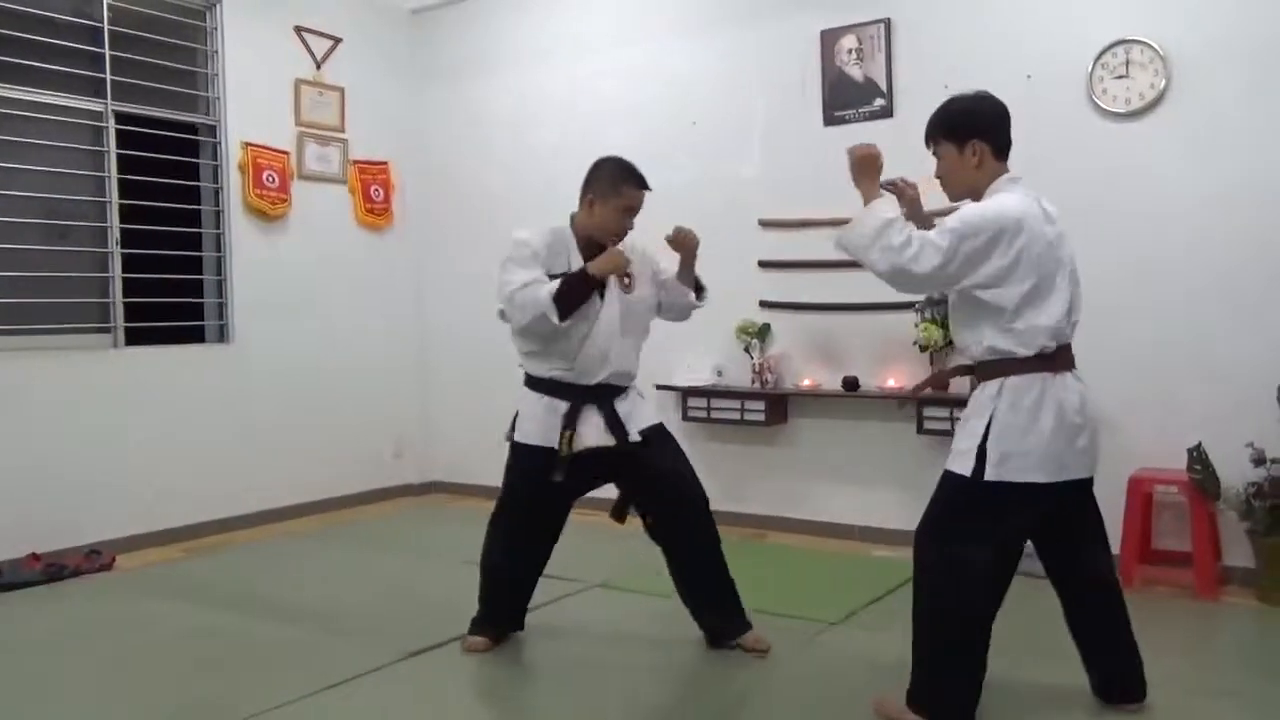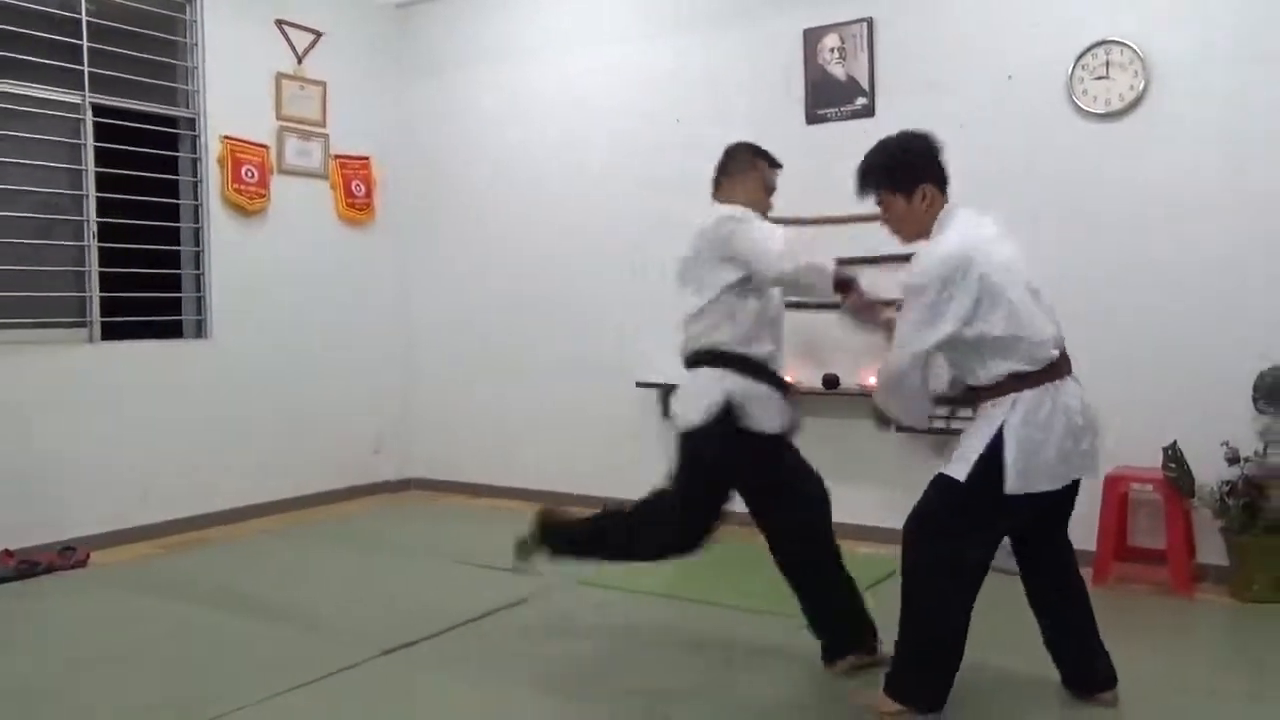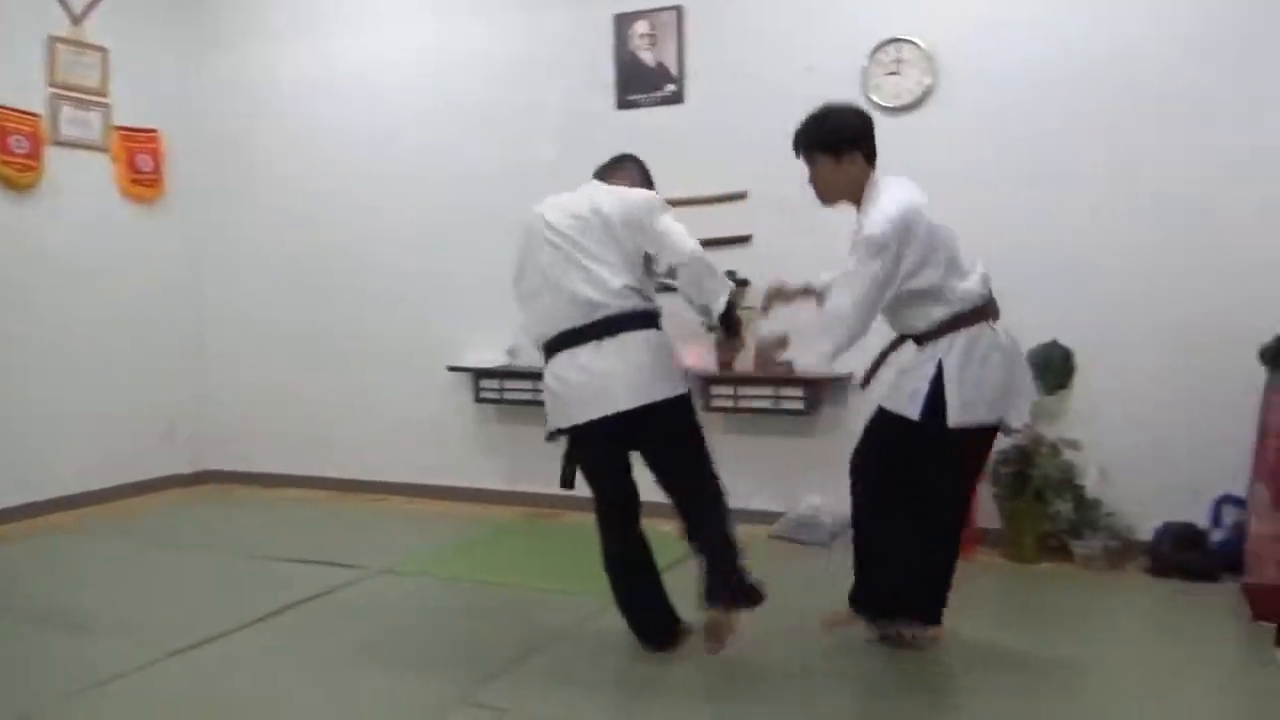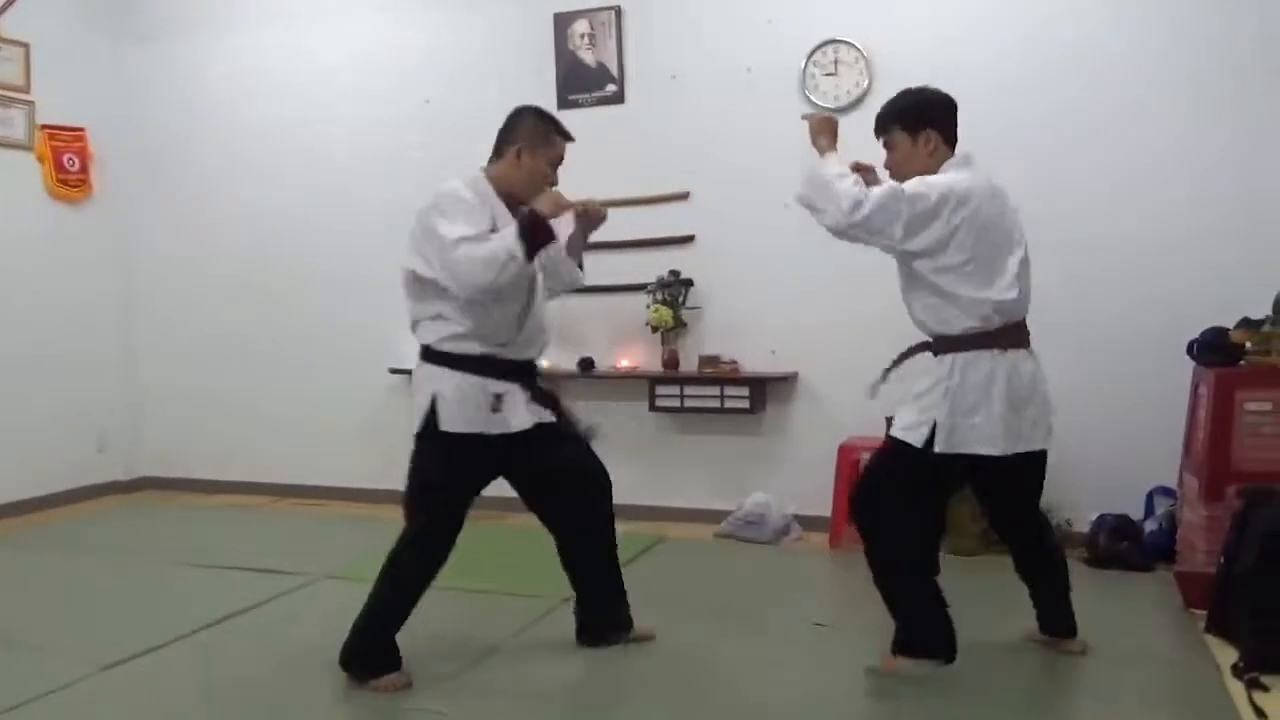
dt=0.5s
person 1, frame 1
left shoulder: (992, 219)
right shoulder: (1029, 210)
left elbow: (910, 267)
right elbow: (946, 265)
left wrist: (871, 193)
right wrist: (917, 219)
left hip: (1016, 409)
right hip: (1056, 402)
left knee: (952, 552)
right knee: (1077, 553)
person 1, frame 2
left shoulder: (940, 261)
right shoulder: (974, 234)
left elbow: (910, 361)
left wrist: (895, 404)
right wrist: (884, 319)
left hip: (1020, 421)
right hip: (1057, 409)
left knee: (939, 545)
right knee: (1044, 550)
person 1, frame 3
left shoulder: (887, 218)
right shoulder: (891, 201)
left elbow: (853, 312)
right elbow: (875, 287)
left wrist: (792, 356)
right wrist: (813, 293)
left hip: (962, 362)
right hip: (968, 357)
left knee: (882, 475)
right knee: (938, 492)
left ankle: (881, 606)
right ankle: (916, 611)
person 1, frame 4
left shoulder: (938, 194)
right shoulder: (981, 191)
left elbow: (850, 214)
right elbow: (917, 240)
left wrist: (826, 152)
right wrist: (877, 191)
left hip: (965, 379)
right hip: (1008, 372)
left knee: (882, 503)
right knee: (1017, 513)
left ankle: (924, 639)
right ankle: (1059, 626)
person 2, frame 1
left shoulder: (632, 258)
right shoulder: (533, 249)
left elbow: (678, 304)
right elbow: (524, 316)
left wrist: (688, 260)
right wrist: (590, 276)
left hip: (620, 412)
right hip: (551, 414)
left knee: (684, 508)
right knee: (520, 523)
left ankle: (726, 623)
right ankle: (495, 619)
person 2, frame 2
left shoulder: (719, 235)
right shoulder: (734, 225)
right elbow: (786, 264)
right wrist: (846, 284)
left hip: (738, 401)
right hip: (728, 399)
left knee: (802, 506)
right knee: (682, 522)
left ankle: (847, 638)
right ankle: (557, 532)
person 2, frame 3
left shoulder: (539, 218)
right shoulder: (638, 204)
left elbow: (532, 297)
right elbow: (689, 260)
right wrist: (729, 324)
left hip: (571, 375)
right hip: (634, 360)
left knee: (616, 509)
right knee: (693, 483)
left ankle: (657, 624)
right ankle: (724, 590)
person 2, frame 4
left shoulder: (512, 213)
right shoulder: (453, 202)
left elbow: (549, 282)
right elbow: (472, 277)
left wrist: (575, 235)
right wrist: (537, 223)
left hip: (512, 392)
right hip: (461, 398)
left knee: (583, 489)
right knee: (428, 532)
left ankle: (603, 617)
right ankle: (368, 652)
